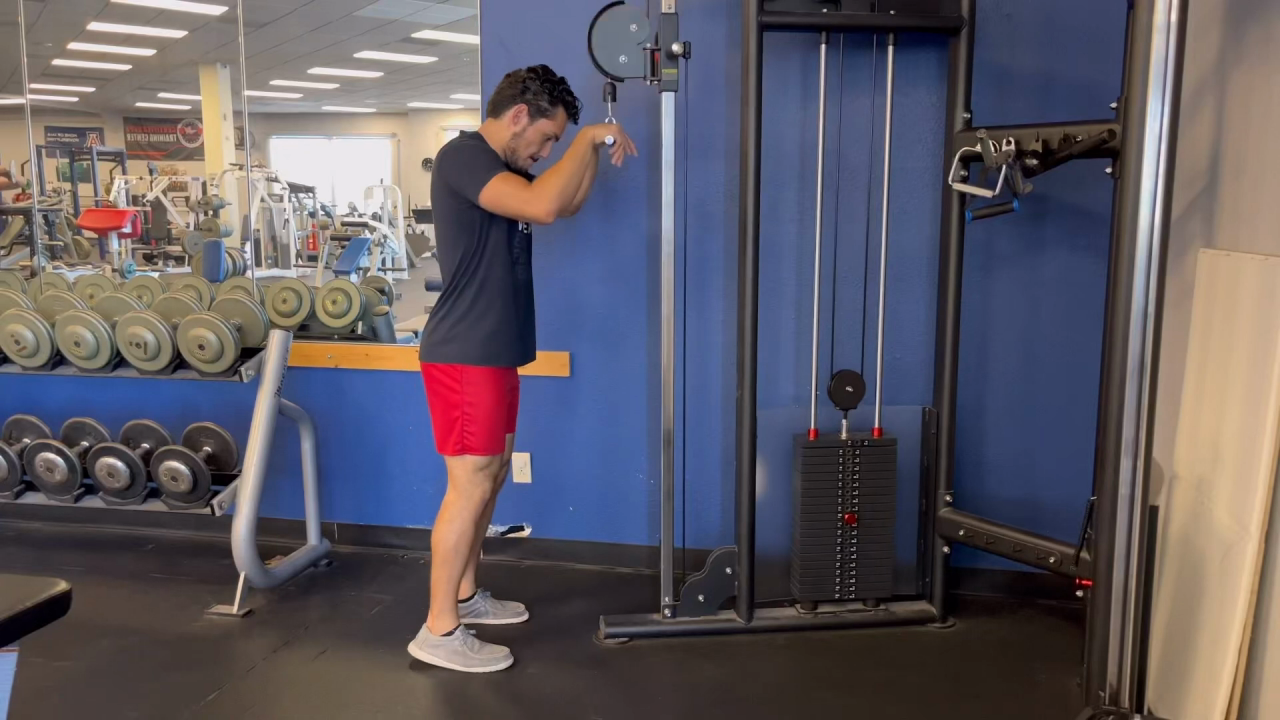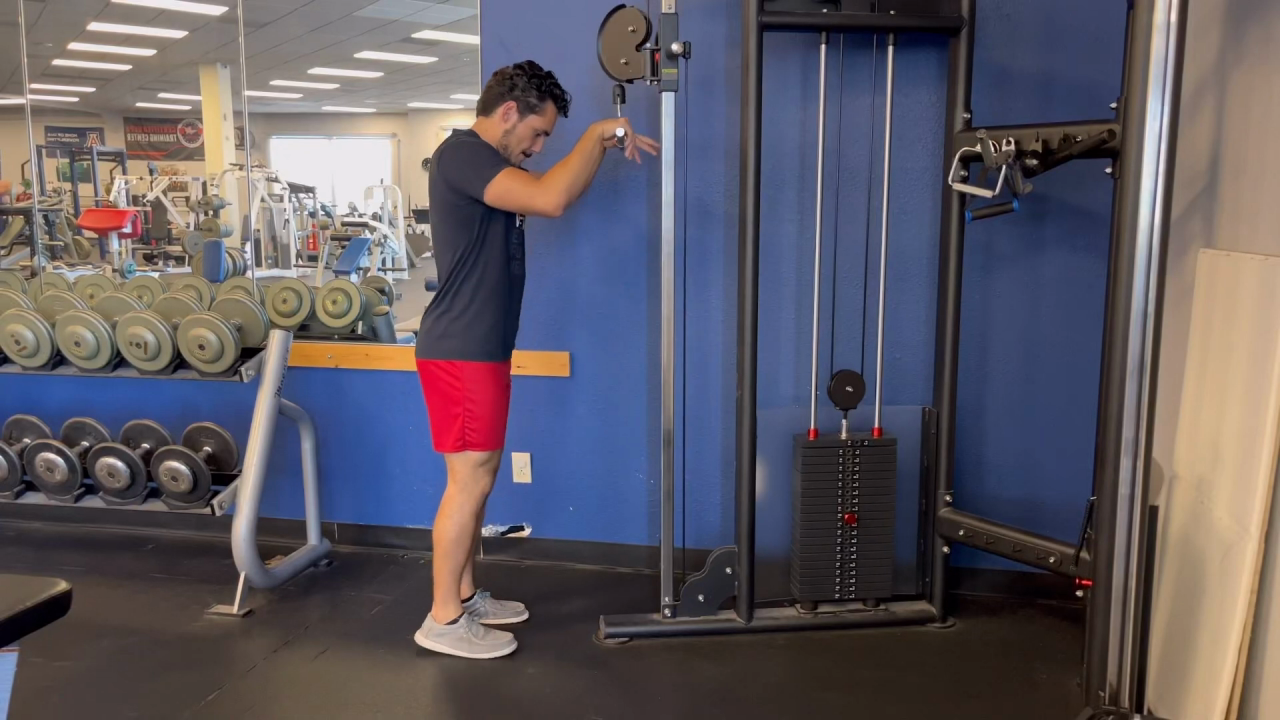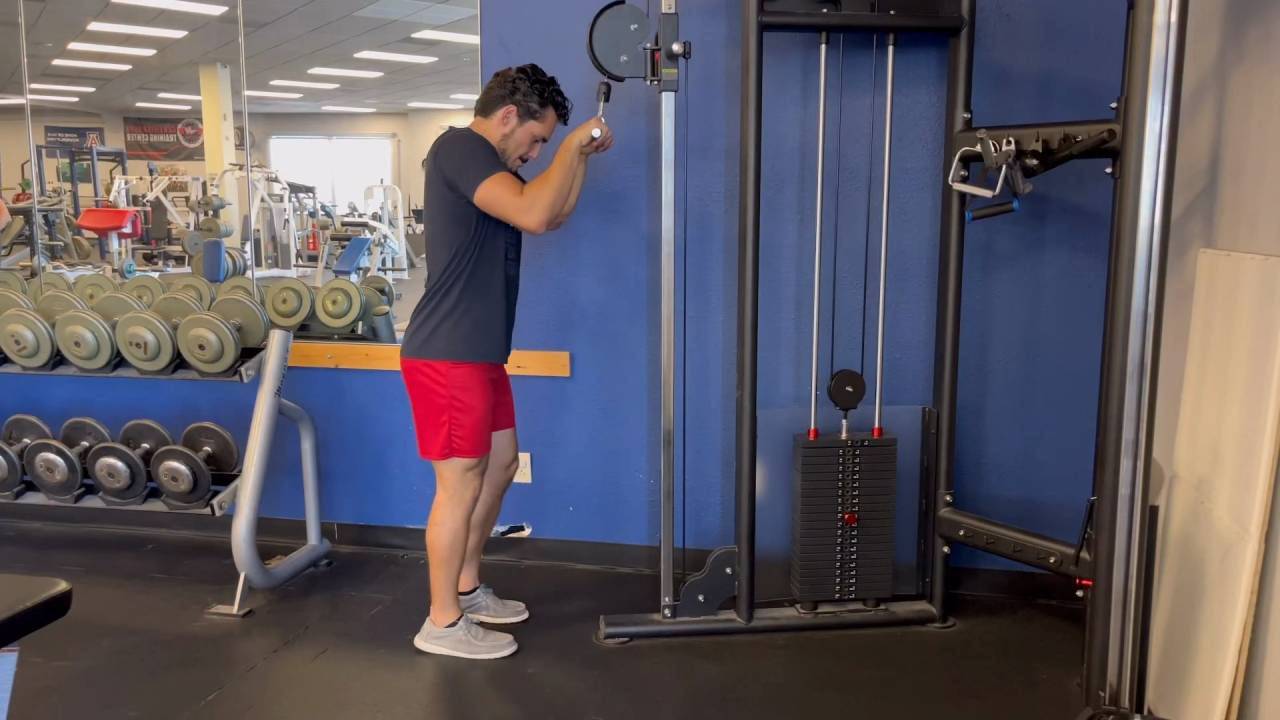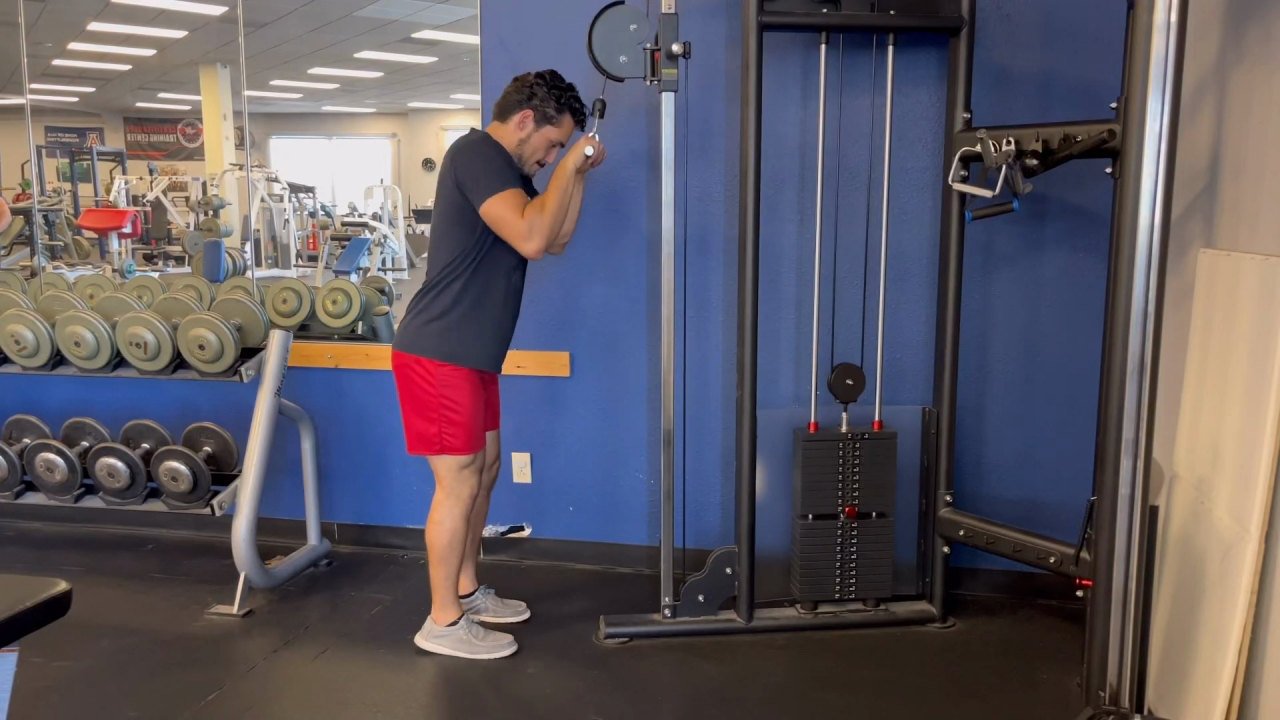
dt=0.4s
person 1, frame 1
left shoulder: (499, 166)
right shoulder: (464, 158)
left elbow: (565, 205)
right elbow: (543, 207)
left wrist: (594, 147)
right wrist: (587, 138)
left hip: (492, 351)
right hip: (463, 355)
left knee: (490, 476)
right knee: (469, 487)
left ankle: (464, 593)
right ankle: (439, 630)
person 1, frame 2
left shoulder: (491, 163)
right shoulder: (461, 155)
left elbow: (552, 195)
right elbow: (551, 199)
left wrist: (603, 144)
right wrist: (596, 134)
left hip: (480, 349)
right hip: (461, 352)
left knee: (478, 477)
right knee: (469, 480)
left ankle: (464, 594)
right ankle: (443, 620)
person 1, frame 3
left shoulder: (488, 162)
right shoulder: (459, 148)
left elbow: (553, 214)
right elbow: (533, 214)
left wrist: (580, 154)
right wrist: (571, 142)
left hip: (478, 351)
right hip: (448, 355)
left knee: (499, 464)
right knee: (460, 483)
left ankle: (467, 588)
right ankle: (443, 622)
person 1, frame 4
left shoulder: (505, 168)
right shoulder: (477, 153)
left elbow: (555, 240)
right elbow: (531, 239)
left wrist: (577, 171)
right wrist: (568, 161)
left hip: (469, 350)
right hip: (439, 351)
left knee: (484, 469)
right knee: (459, 482)
left ankle: (466, 590)
right ankle: (444, 621)
